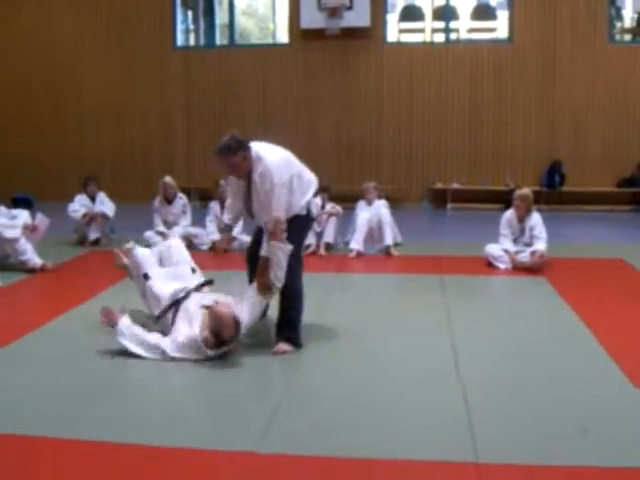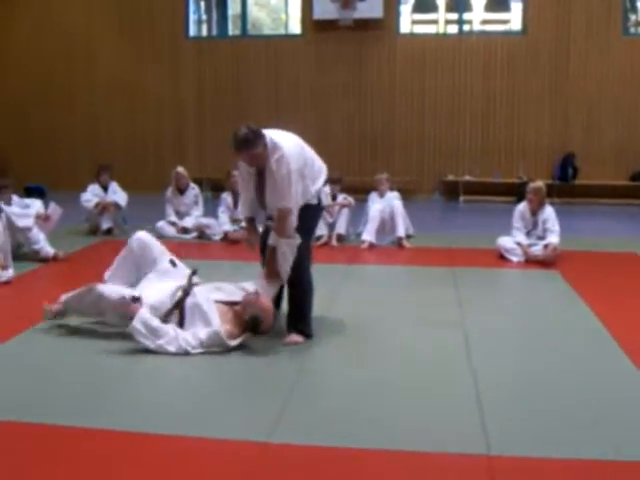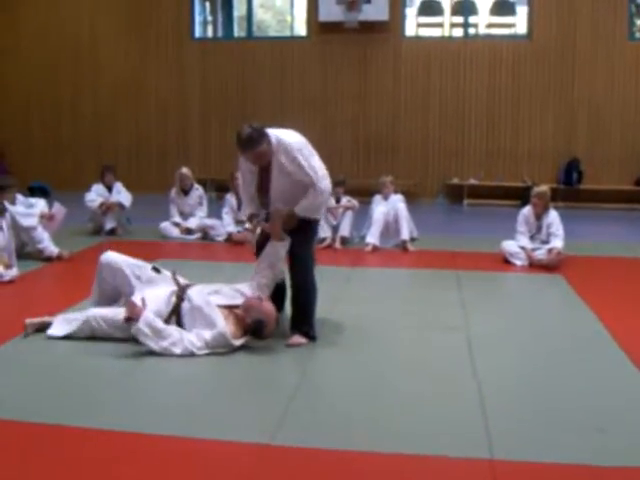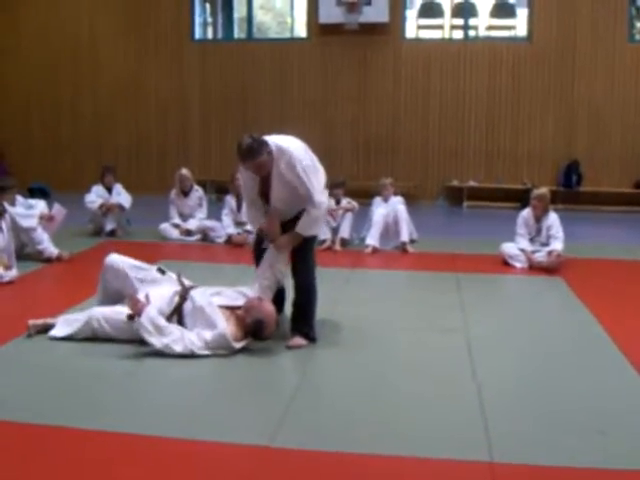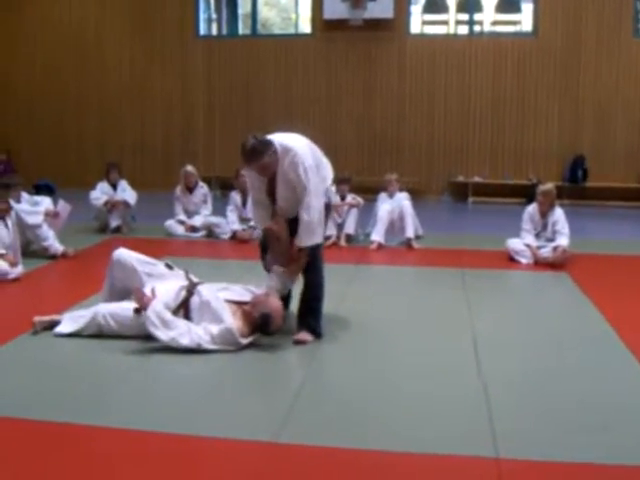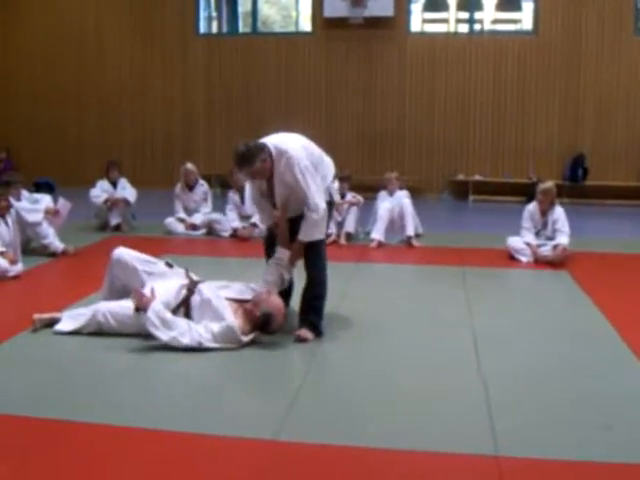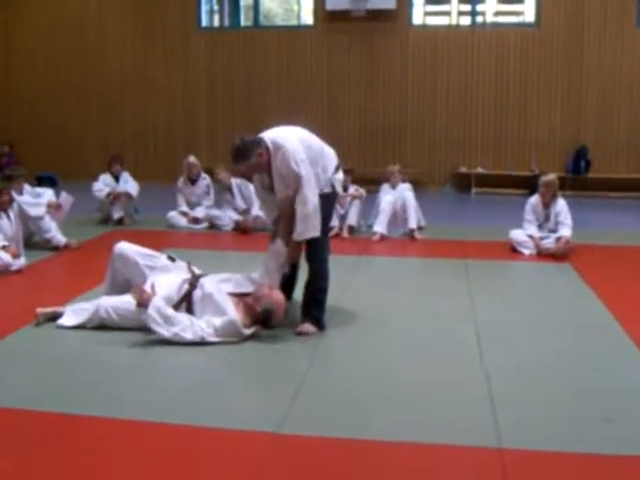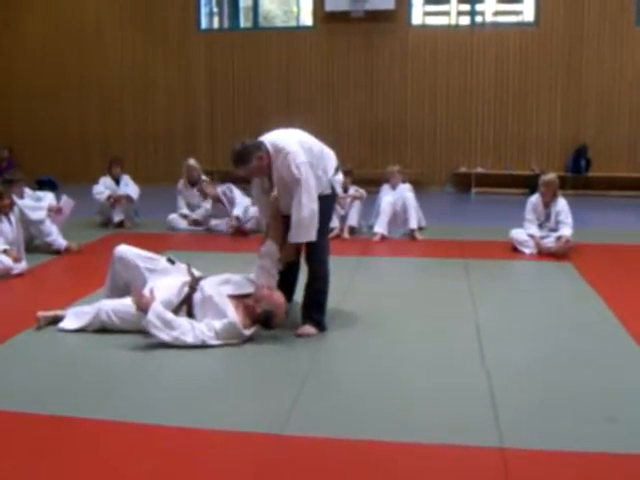
dt=0.3s
person 1, frame 1
left shoulder: (193, 340)
right shoulder: (245, 316)
left elbow: (157, 346)
right elbow: (270, 284)
left wrist: (121, 323)
right wrist: (275, 240)
left hip: (175, 309)
right hip: (198, 293)
left knee: (142, 256)
right knee: (173, 244)
left ankle: (132, 259)
person 1, frame 2
left shoulder: (219, 334)
right shoulder: (254, 298)
left elbow: (173, 341)
left wrist: (137, 316)
left hip: (165, 308)
right hip: (187, 286)
left knee: (105, 293)
right knee: (141, 240)
left ankle: (66, 305)
person 1, frame 3
left shoulder: (224, 335)
right shoulder: (249, 296)
left elbow: (179, 342)
right elbow: (267, 273)
left wrist: (141, 320)
right wrist: (278, 237)
left hip: (162, 314)
right hip: (177, 287)
left knee: (92, 318)
right knee: (108, 261)
left ankle: (52, 323)
right ankle: (105, 307)
person 1, frame 4
left shoulder: (223, 336)
right shoulder: (253, 300)
left elbow: (179, 342)
right elbow: (268, 278)
left wrist: (144, 314)
left hip: (162, 315)
right hip: (180, 288)
left knee: (95, 319)
right knee: (112, 263)
left ankle: (54, 323)
right ankle: (111, 310)
person 1, frame 5
left shoulder: (230, 331)
right shoulder: (257, 299)
left elbow: (183, 335)
left wrist: (150, 308)
left hip: (169, 308)
left knee: (100, 315)
right knee: (120, 258)
left ankle: (59, 320)
right ankle: (114, 306)
person 1, frame 6
left shoulder: (231, 329)
right shoulder: (258, 295)
left elbow: (185, 334)
right elbow: (274, 279)
left wrist: (150, 308)
left hip: (167, 309)
right hip: (185, 282)
left knee: (101, 314)
right knee: (120, 257)
left ankle: (58, 317)
right ankle: (116, 304)
person 1, frame 7
left shoulder: (232, 324)
right shoulder: (261, 285)
left elbow: (188, 329)
right elbow: (273, 263)
left wrist: (151, 304)
left hip: (173, 302)
left knee: (102, 308)
right knee: (122, 251)
left ankle: (62, 312)
right ankle: (116, 299)
person 1, frame 8
left shoulder: (232, 325)
right shoulder: (259, 288)
left elbow: (187, 333)
right elbow: (267, 260)
left wrist: (150, 308)
right wrist: (274, 228)
left hip: (174, 306)
left knee: (103, 310)
right knee: (122, 254)
left ankle: (62, 316)
right ankle: (121, 296)
person 2, frame 1
left shoulder: (270, 166)
right shoulder: (239, 164)
left elbow: (276, 220)
right elbow: (235, 197)
left wrist: (265, 263)
right wrist: (227, 228)
left hip: (297, 208)
right hip: (269, 210)
left knee: (287, 267)
right knee: (253, 258)
left ankle: (289, 336)
person 2, frame 2
left shoulder: (285, 153)
right shoulder: (250, 155)
left elbow: (287, 209)
right elbow: (247, 189)
left wrist: (274, 251)
right wrist: (250, 222)
left hip: (307, 197)
right hip: (279, 200)
left knee: (296, 257)
right knee: (266, 249)
left ankle: (300, 327)
person 2, frame 3
left shoulder: (292, 147)
right shoulder: (248, 157)
left elbow: (322, 188)
right elbow: (247, 192)
left wrist: (295, 216)
right wrist: (252, 218)
left hip: (304, 205)
right hip: (276, 206)
left knee: (300, 262)
left ankle: (304, 329)
right ankle: (272, 308)
person 2, frame 4
left shoulder: (293, 155)
right shoulder: (250, 163)
left elbow: (319, 203)
right elbow: (251, 200)
left wrist: (293, 237)
right wrist: (264, 227)
left hip: (304, 206)
right hip: (275, 209)
left knee: (302, 263)
right knee: (262, 253)
left ankle: (304, 330)
person 2, frame 5
left shoulder: (298, 156)
right shoulder: (257, 162)
left elbow: (311, 208)
right elbow: (259, 202)
left wrist: (301, 252)
left hip: (314, 196)
right hip: (282, 202)
left knee: (310, 259)
right knee: (268, 249)
left ankle: (310, 326)
person 2, frame 6
left shoulder: (293, 157)
right shoulder: (255, 164)
left elbow: (316, 207)
right elbow: (261, 201)
left wrist: (299, 245)
right wrist: (277, 231)
left hip: (317, 192)
right hip: (286, 198)
left knee: (313, 255)
right knee: (273, 247)
left ankle: (311, 324)
person 2, frame 7
left shoulder: (290, 152)
right shoulder: (256, 153)
left elbow: (308, 202)
right elbow: (265, 194)
left wrist: (297, 243)
right wrist: (280, 225)
left hip: (321, 182)
right hip: (292, 188)
left knee: (316, 248)
right knee: (282, 241)
left ankle: (313, 317)
person 2, frame 8
left shoulder: (291, 156)
right shoulder: (257, 154)
left elbow: (306, 206)
right elbow: (261, 198)
left wrist: (292, 245)
left hip: (321, 183)
right hip: (291, 190)
left knee: (316, 250)
right knee: (281, 245)
left ankle: (314, 319)
